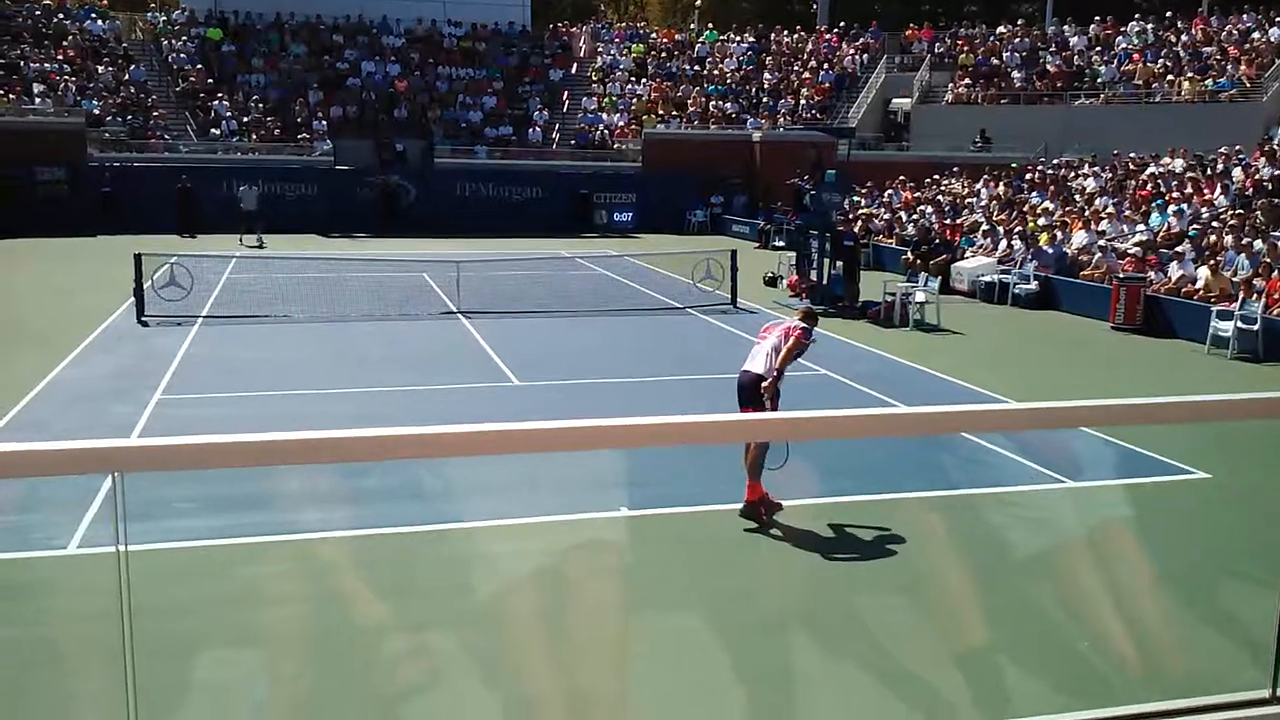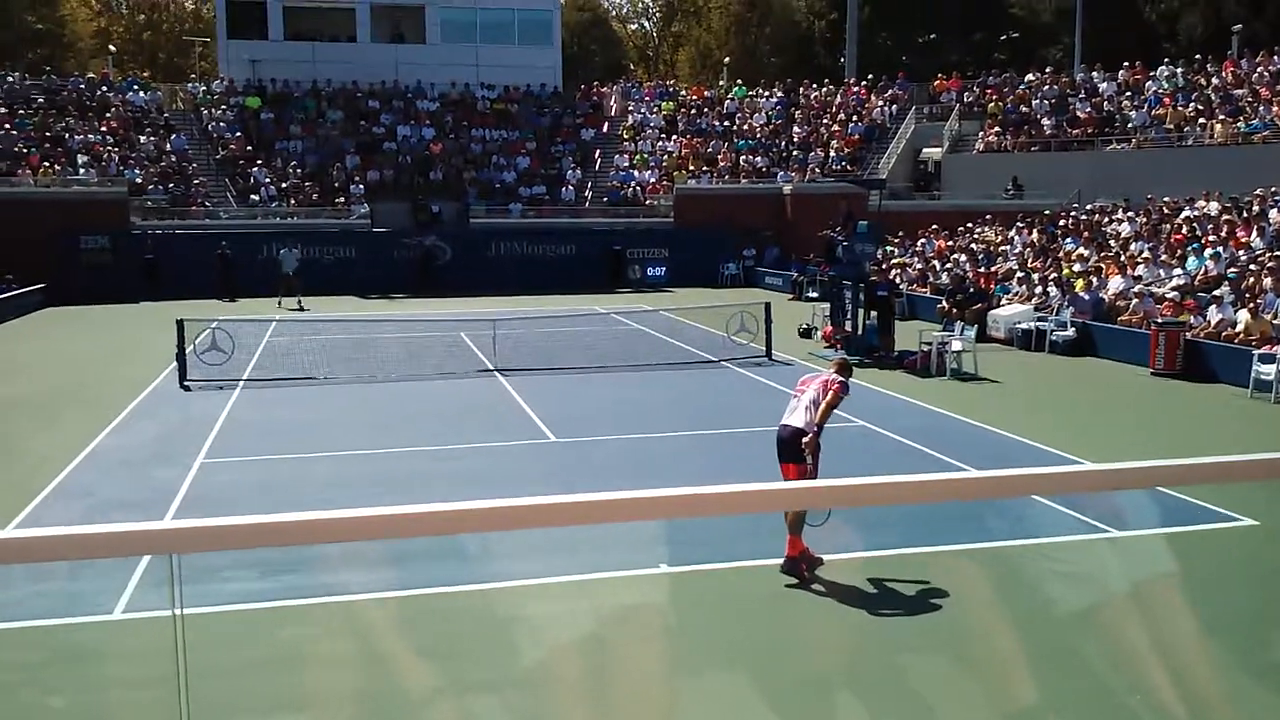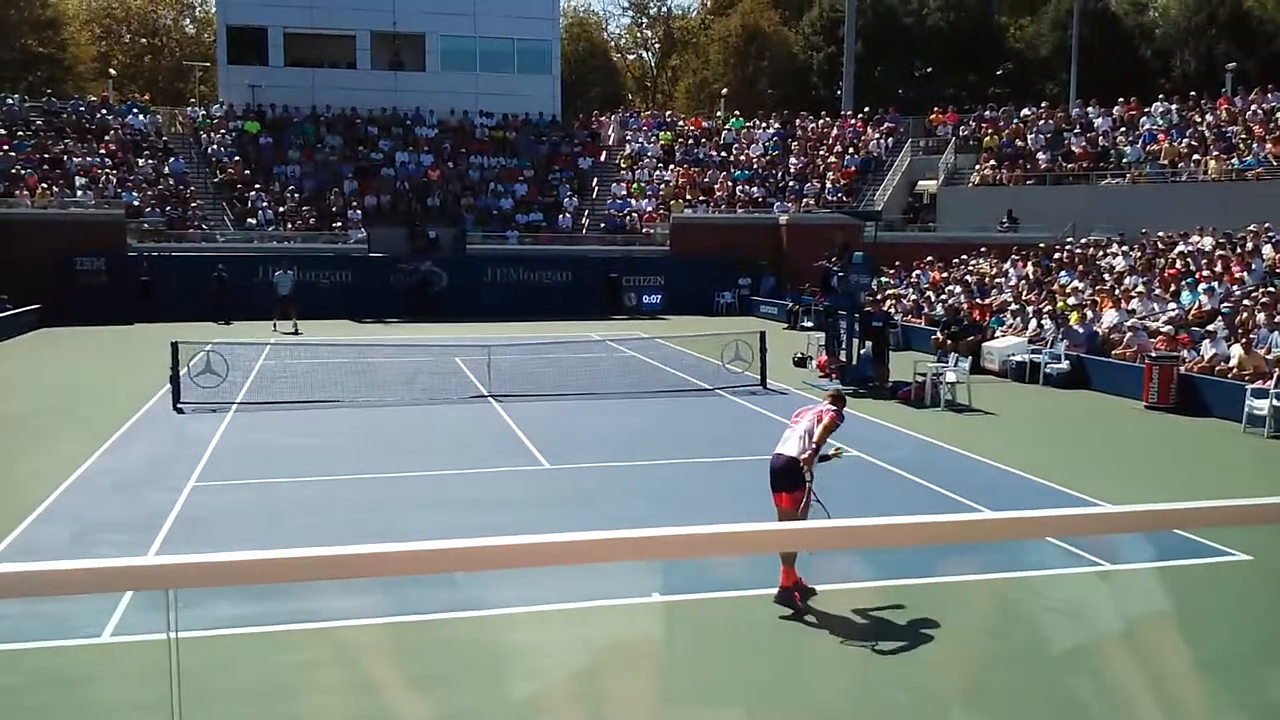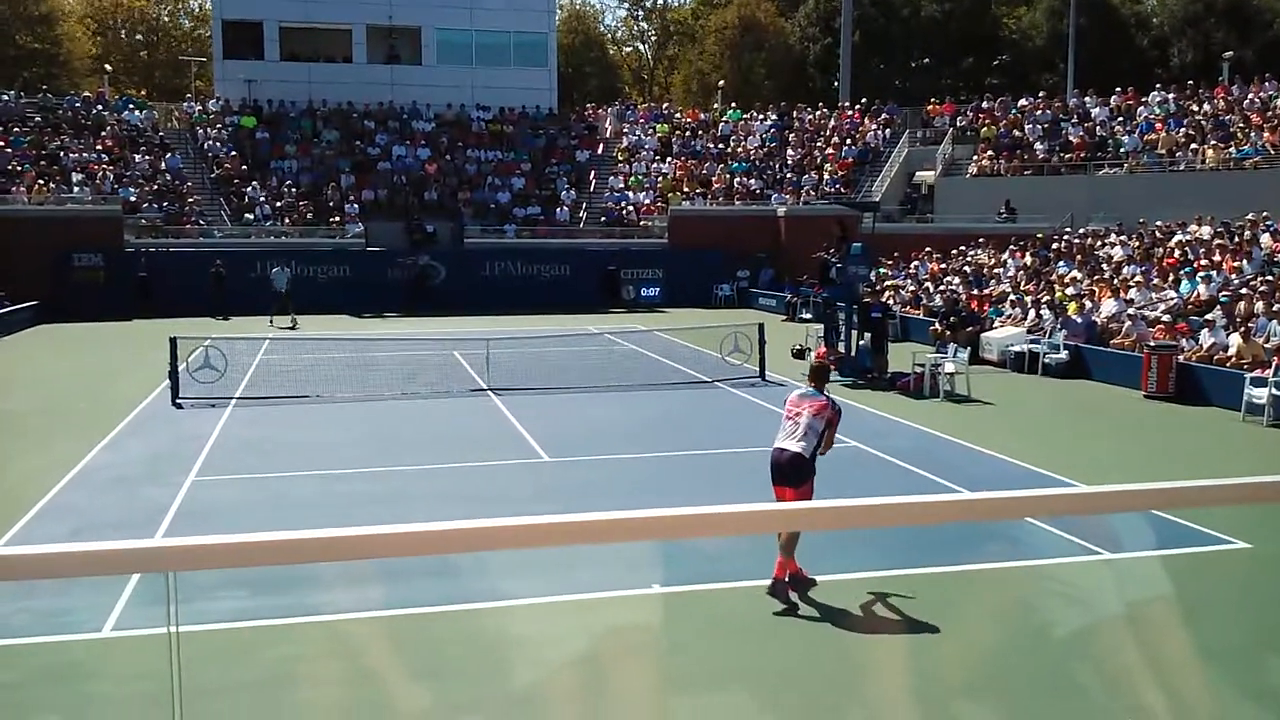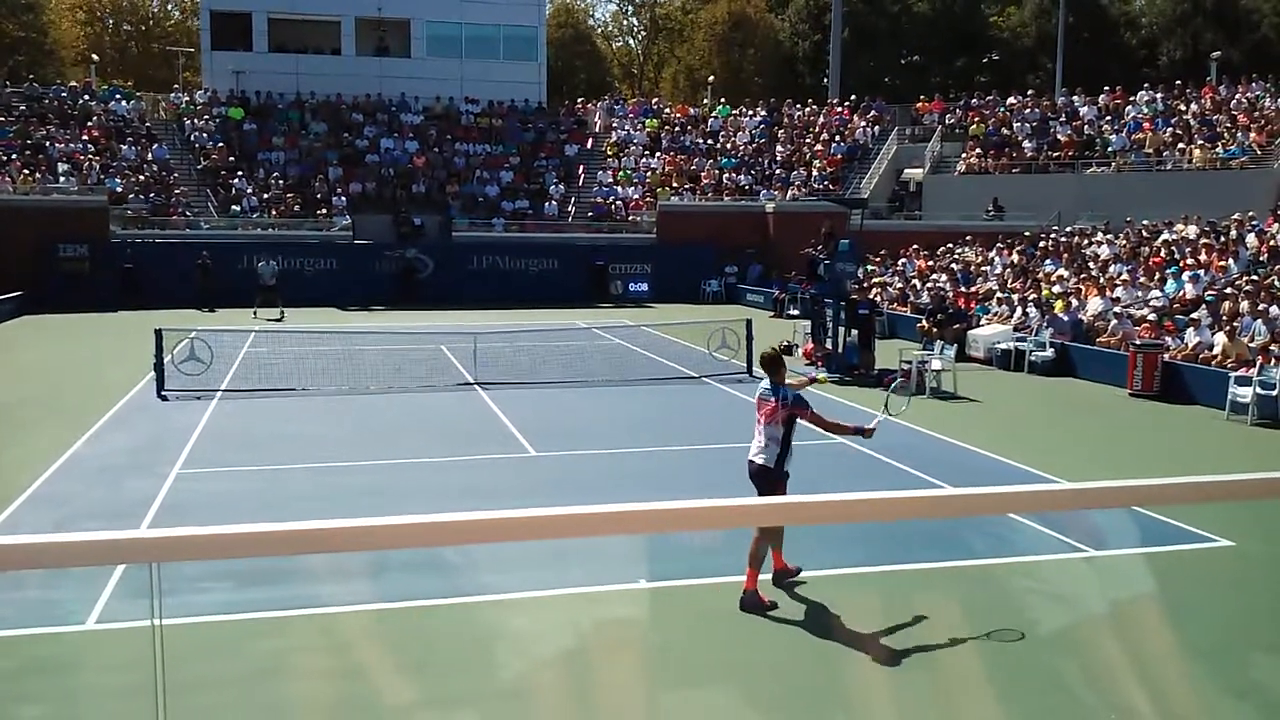
dt=1s
person 1, frame 1
left shoulder: (773, 325)
right shoulder: (803, 328)
right elbow: (788, 351)
left wrist: (803, 348)
right wrist: (775, 379)
left hip: (745, 377)
right hip: (761, 382)
left knee: (753, 440)
right knee: (761, 442)
left ankle: (758, 496)
right ankle: (751, 502)
person 1, frame 2
left shoulder: (808, 378)
right shoulder: (840, 381)
right elbow: (826, 404)
left wrist: (827, 415)
right wrist: (815, 434)
left hip: (784, 431)
right hip: (801, 436)
left ankle: (799, 550)
right ankle: (792, 557)
person 1, frame 3
left shoulder: (803, 411)
right shoulder: (834, 412)
right elbow: (823, 428)
left wrist: (824, 456)
right wrist: (813, 453)
left hip: (777, 461)
right hip: (793, 465)
left ankle: (792, 581)
right ankle: (785, 588)
person 1, frame 4
left shoulder: (793, 395)
right shoulder: (832, 407)
right elbow: (828, 444)
right wrist: (819, 450)
left hip: (777, 454)
right hip: (799, 460)
left ankle: (794, 573)
right ankle: (779, 579)
person 1, frame 5
left shoulder: (764, 387)
right shoulder: (792, 400)
left elbow: (787, 383)
right elbow: (827, 426)
left wrist: (809, 379)
right wrist: (861, 431)
left hip: (759, 464)
right hip: (770, 470)
right knee: (766, 528)
left ankle: (780, 568)
right ankle: (749, 593)
